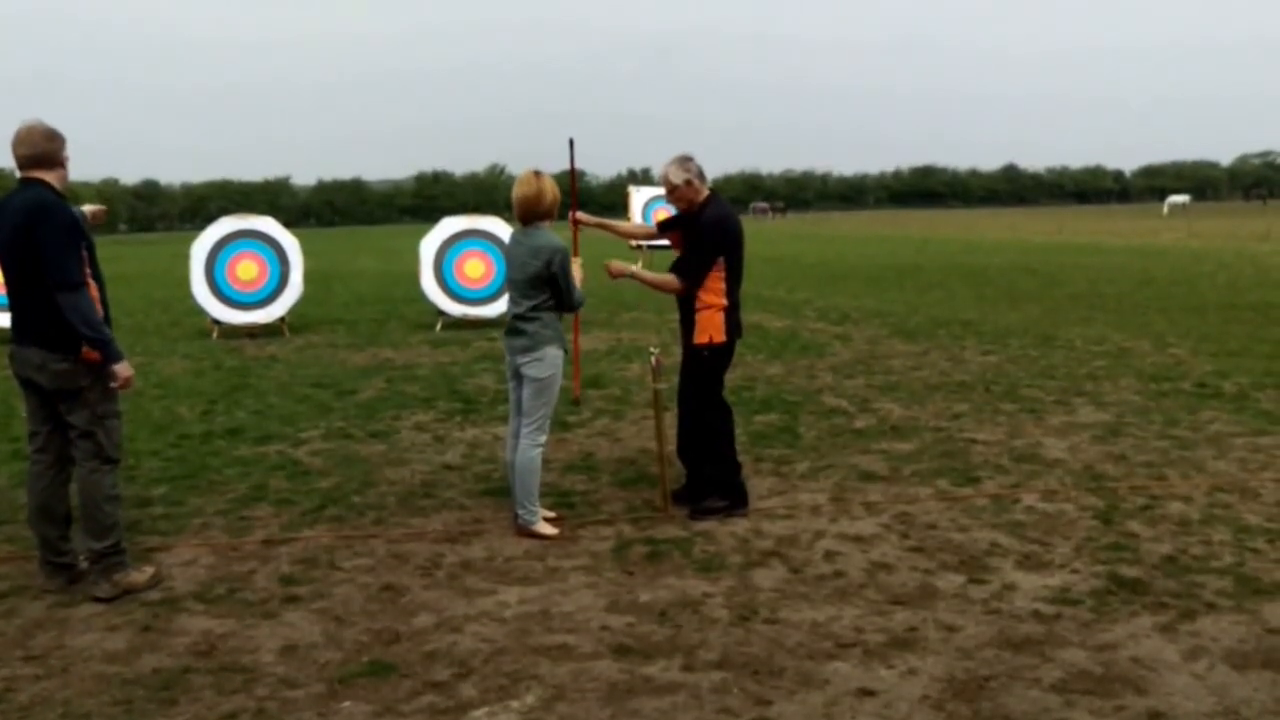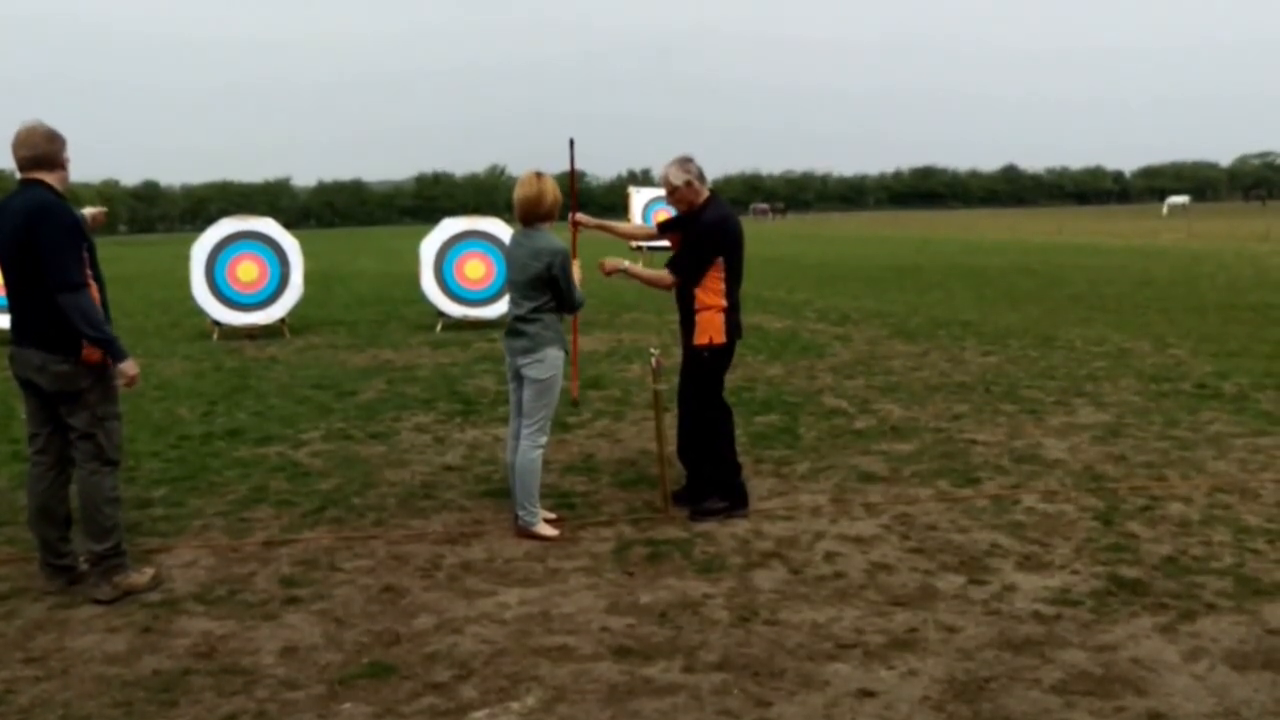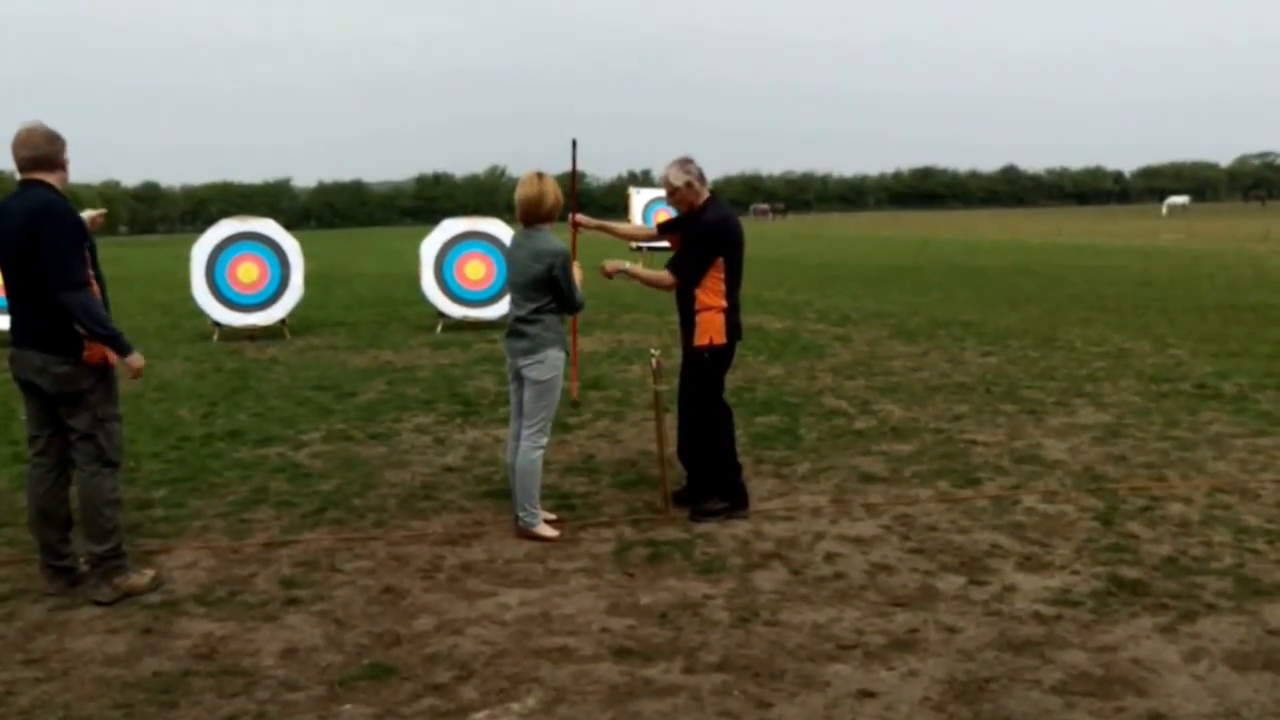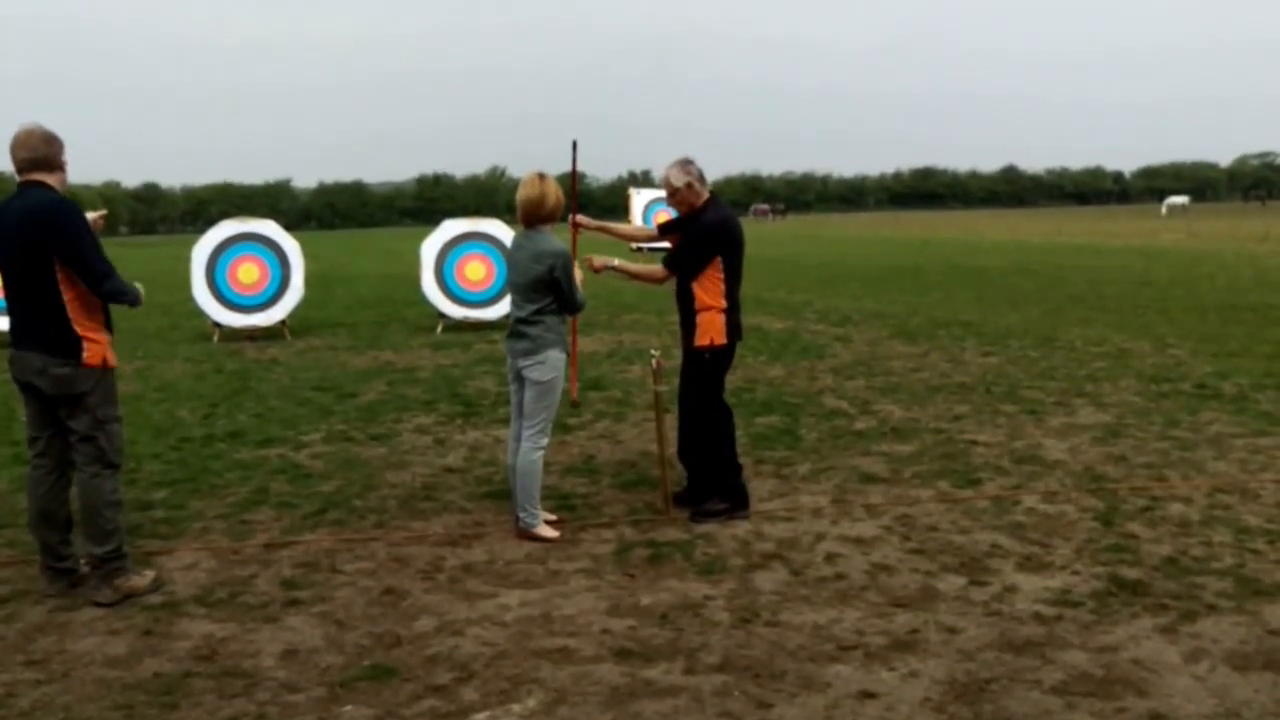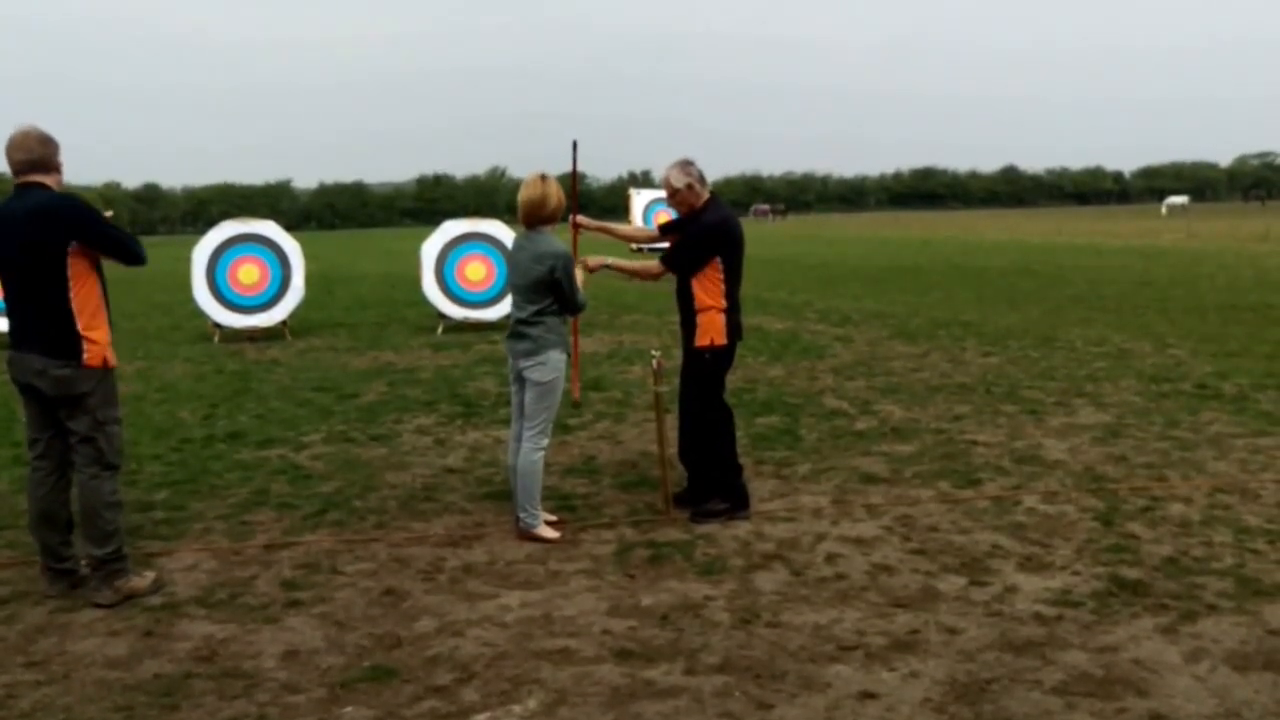
dt=0.2s
person 1, frame 1
right shoulder: (50, 209)
right elbow: (70, 292)
left wrist: (79, 220)
right wrist: (111, 354)
right hip: (70, 356)
left knee: (46, 457)
right knee: (96, 458)
left ankle: (57, 564)
right ankle: (108, 569)
person 1, frame 2
right shoulder: (52, 210)
right elbow: (72, 293)
left wrist: (79, 226)
right wrist: (116, 353)
right hip: (72, 358)
left knee: (47, 459)
right knee: (97, 460)
left ankle: (57, 565)
right ankle: (109, 571)
person 1, frame 3
right shoulder: (54, 209)
right elbow: (75, 293)
left wrist: (79, 229)
right wrist: (122, 348)
right hip: (73, 359)
left knee: (46, 460)
right knee: (97, 461)
left ankle: (58, 567)
right ankle: (109, 573)
person 1, frame 4
right shoulder: (57, 209)
right elbow: (100, 283)
left wrist: (80, 231)
right wrist: (133, 294)
right hip: (75, 359)
left knee: (46, 461)
right knee: (97, 463)
left ankle: (58, 568)
right ankle: (109, 574)
person 1, frame 5
right shoulder: (65, 209)
right elbow: (134, 253)
left wrist: (85, 231)
right wrist: (101, 232)
right hip: (76, 360)
left knee: (46, 462)
right knee: (97, 464)
left ankle: (58, 569)
right ankle: (109, 575)
person 2, frame 1
left shoulder: (515, 241)
right shoulder: (554, 247)
right elbow: (570, 302)
right wrist: (577, 279)
left hip: (515, 344)
right hip: (542, 348)
left knee: (517, 430)
right knee: (533, 435)
left ankle: (523, 506)
right ankle: (528, 518)
person 2, frame 2
left shoulder: (516, 242)
right shoulder: (555, 249)
right elbow: (571, 303)
right wrist: (576, 279)
left hip: (516, 345)
right hip: (542, 349)
left knee: (518, 431)
right knee: (534, 436)
left ankle: (524, 507)
right ankle: (528, 519)
person 2, frame 3
left shoulder: (517, 243)
right shoulder: (555, 250)
right elbow: (572, 304)
right wrist: (577, 280)
left hip: (516, 346)
right hip: (543, 351)
left knee: (518, 432)
right knee: (534, 437)
left ankle: (525, 508)
right ankle: (529, 520)
person 2, frame 4
left shoulder: (517, 244)
right shoulder: (556, 252)
right elbow: (573, 305)
right wrist: (577, 280)
left hip: (517, 347)
right hip: (544, 352)
left knee: (519, 433)
right knee: (535, 438)
left ankle: (525, 509)
right ankle: (529, 521)
person 2, frame 5
left shoulder: (518, 245)
right shoulder: (557, 253)
right elbow: (574, 305)
right wrist: (579, 281)
left hip: (518, 348)
right hip: (545, 352)
left knee: (519, 434)
right knee: (535, 439)
left ankle: (525, 509)
right ankle: (529, 521)
person 3, frame 1
left shoulder: (714, 221)
right shoulder: (697, 215)
left elbow: (678, 283)
right elbow: (649, 231)
left wrist: (629, 271)
right wrist: (596, 222)
left hip: (713, 328)
right hip: (700, 327)
left knee: (708, 405)
right knee: (692, 404)
left ankle: (729, 493)
right ankle: (701, 483)
person 3, frame 2
left shoulder: (713, 222)
right shoulder: (697, 216)
left elbow: (669, 279)
right elbow: (648, 232)
left wrist: (622, 266)
right wrist: (596, 224)
left hip: (713, 328)
right hip: (700, 327)
left knee: (708, 406)
right knee: (692, 405)
left ankle: (730, 494)
right ankle: (702, 484)
person 3, frame 3
left shoulder: (713, 223)
right shoulder: (697, 217)
left elbow: (670, 279)
right elbow: (648, 232)
left wrist: (623, 267)
right wrist: (595, 225)
left hip: (713, 329)
right hip: (700, 327)
left knee: (708, 406)
right knee: (692, 405)
left ankle: (730, 494)
right ankle: (702, 484)
person 3, frame 4
left shoulder: (713, 223)
right shoulder: (698, 217)
left elbow: (661, 273)
right elbow: (648, 233)
left wrist: (612, 263)
right wrist: (595, 225)
left hip: (713, 330)
right hip: (700, 328)
left knee: (709, 407)
right knee: (692, 406)
left ankle: (730, 495)
right ankle: (702, 485)
person 3, frame 5
left shoulder: (713, 223)
right shoulder: (699, 218)
left elbow: (656, 269)
right elbow: (649, 234)
left wrist: (607, 262)
right wrist: (595, 225)
left hip: (713, 330)
right hip: (700, 329)
left knee: (709, 407)
right knee: (693, 406)
left ankle: (731, 495)
right ankle: (702, 486)
